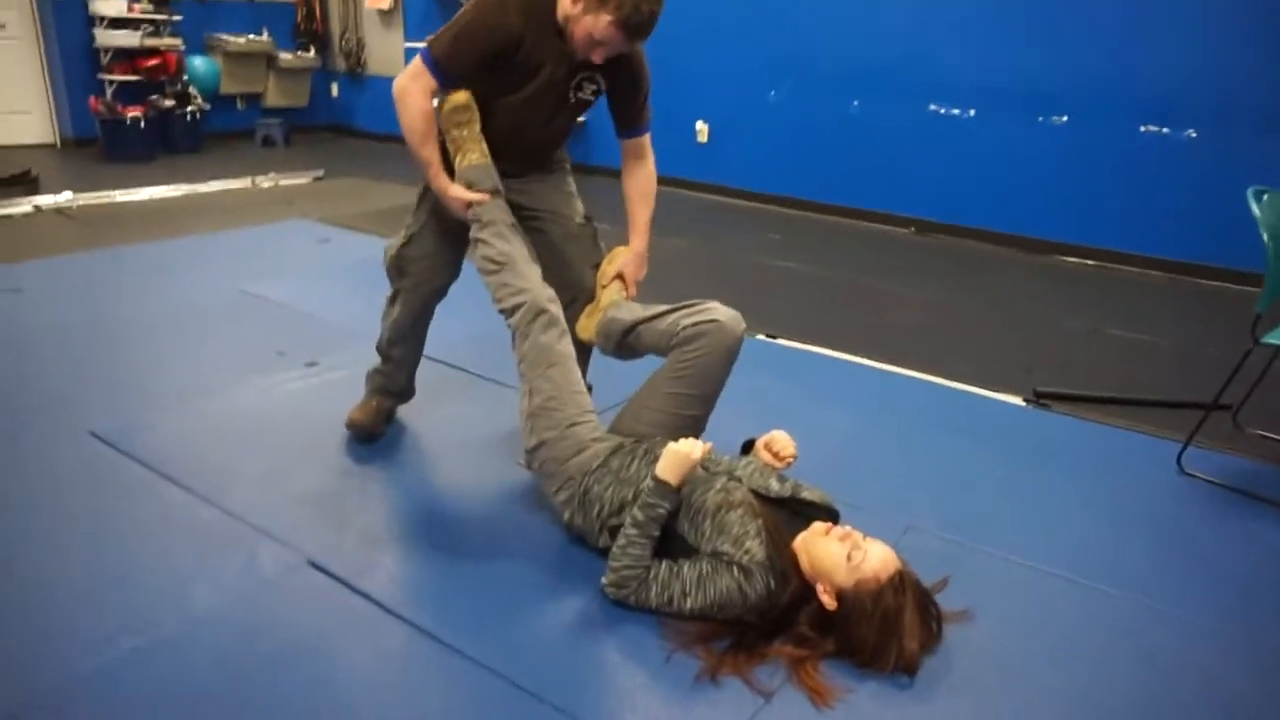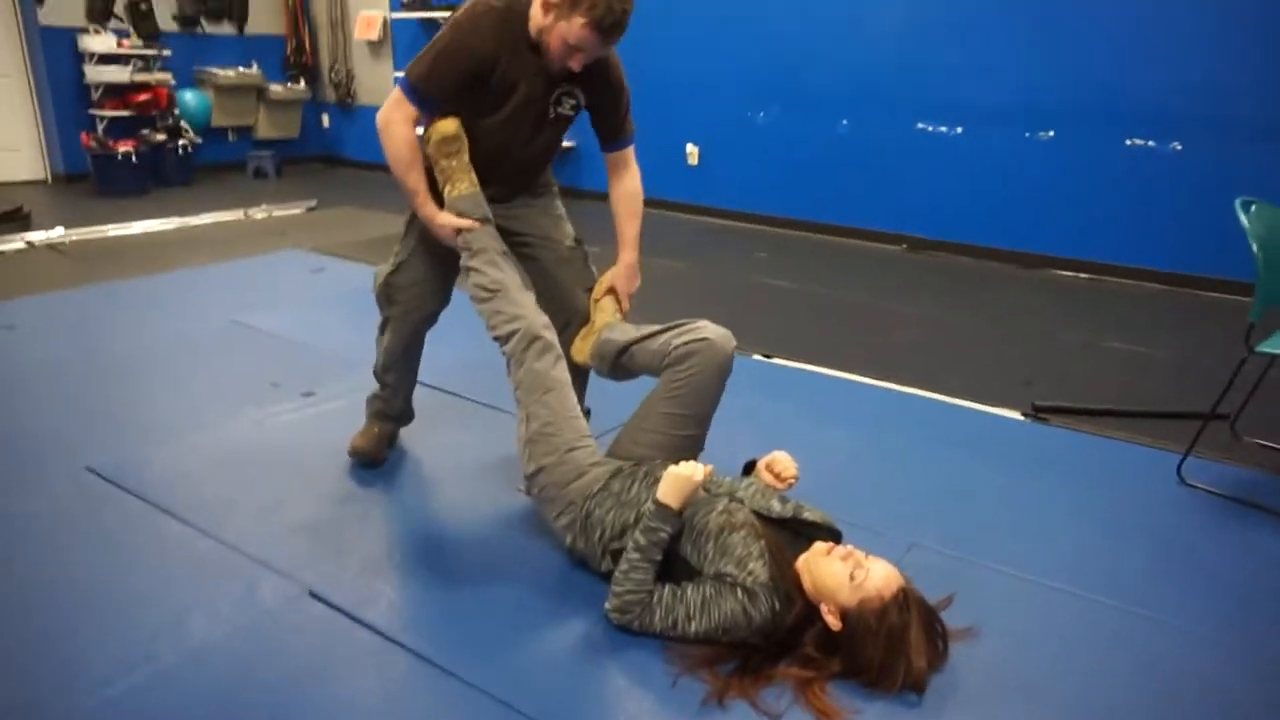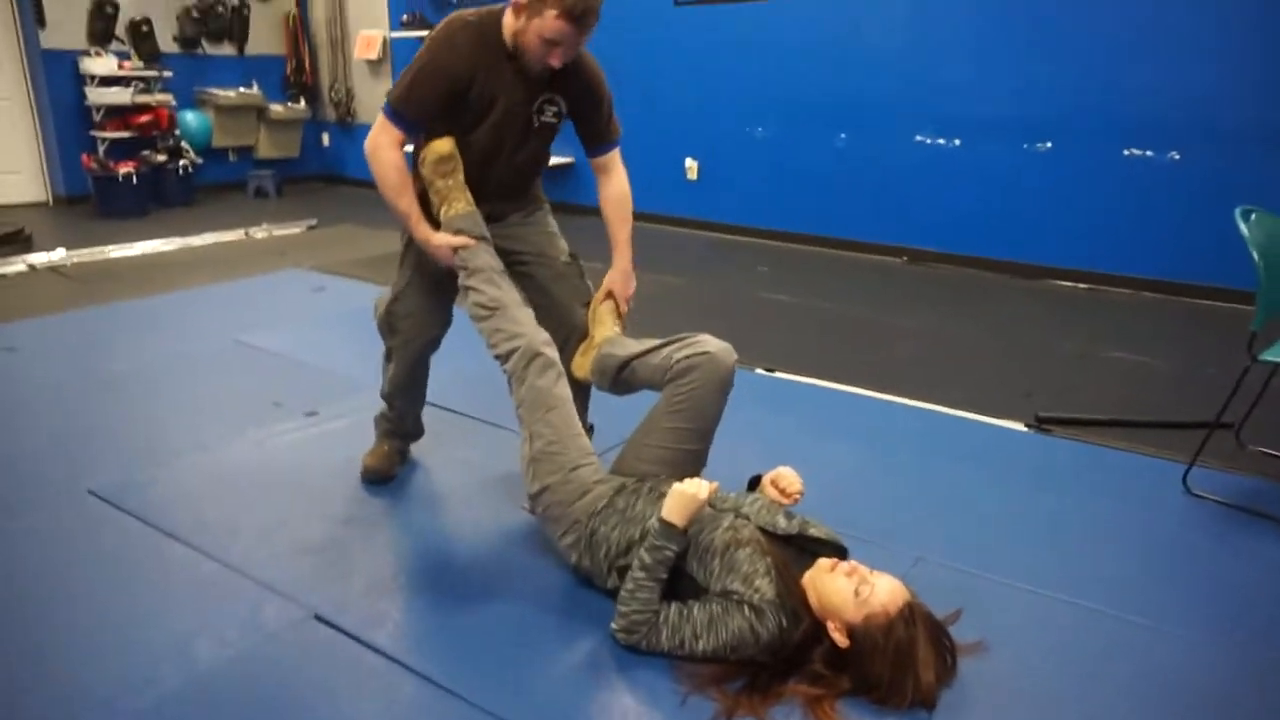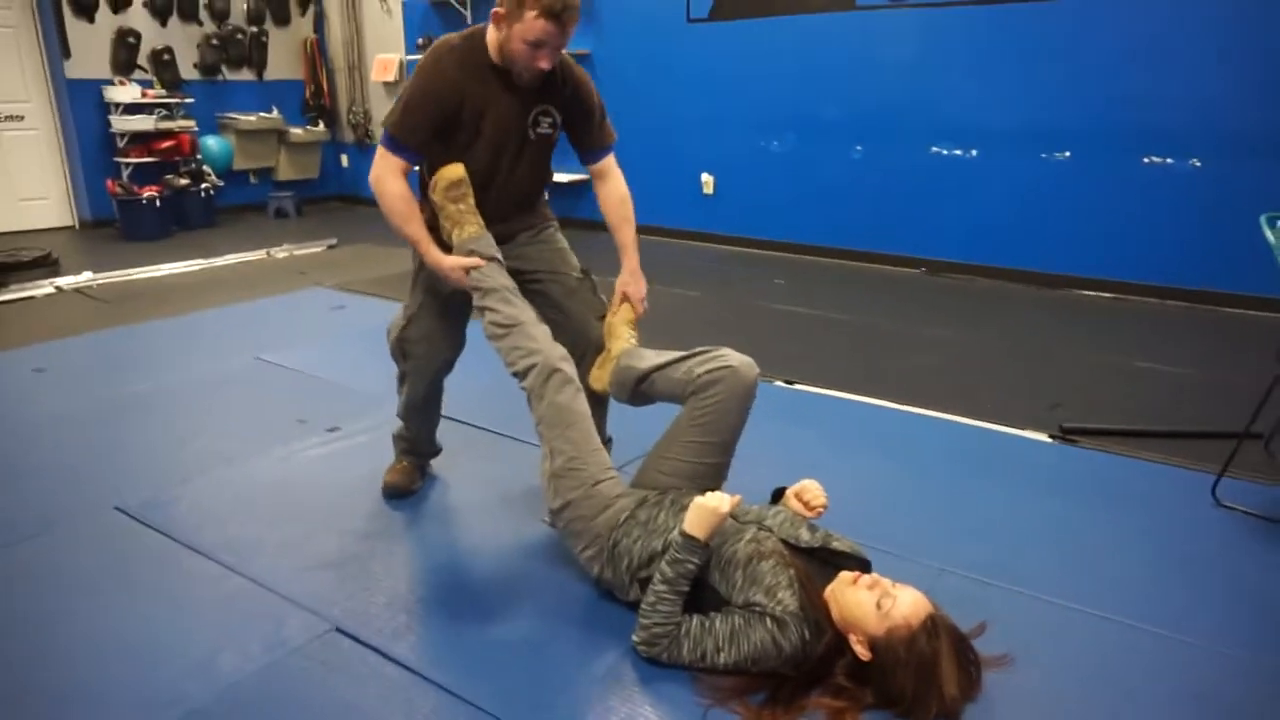
dt=0.1s
person 1, frame 1
left shoulder: (750, 582)
right shoulder: (809, 512)
left elbow: (623, 583)
left wrist: (662, 484)
right wrist: (760, 454)
left hip: (592, 480)
right hip: (637, 452)
left knee: (537, 311)
right knee: (719, 326)
left ankle: (477, 166)
right ankle: (610, 317)
person 1, frame 2
left shoulder: (755, 605)
right shoulder: (813, 536)
left elbow: (627, 607)
left wrist: (666, 507)
right wrist: (762, 475)
left hip: (591, 504)
right hip: (638, 476)
left knee: (531, 339)
right knee: (708, 344)
left ankle: (465, 197)
right ankle: (603, 339)
person 1, frame 3
left shoulder: (761, 623)
right shoulder: (818, 552)
left elbow: (633, 628)
left wrist: (669, 526)
right wrist: (767, 491)
left hip: (595, 521)
right hip: (644, 493)
left knee: (532, 355)
right knee: (710, 358)
left ankle: (461, 216)
right ankle: (604, 353)
person 1, frame 4
left shoulder: (782, 634)
right shoulder: (843, 565)
left elbow: (654, 639)
left wrist: (692, 537)
right wrist: (788, 502)
left hip: (617, 535)
right hip: (662, 505)
left knee: (549, 371)
right knee: (732, 371)
left ankle: (472, 242)
right ankle: (622, 364)
person 2, frame 1
left shoulder: (623, 57)
left elbow: (637, 152)
right elbow: (411, 87)
left wrist: (638, 246)
right wrist: (440, 182)
left hip: (540, 172)
left knee: (583, 286)
right knee: (417, 282)
right ankle: (385, 392)
person 2, frame 2
left shoulder: (602, 69)
left elbow: (622, 165)
right elbow: (395, 120)
left wrist: (628, 260)
right wrist: (428, 212)
left hip: (528, 195)
left knee: (577, 309)
right knee: (407, 306)
right ankle: (386, 415)
person 2, frame 3
left shoulder: (581, 73)
right shoulder: (458, 44)
left elbow: (608, 169)
right elbow: (381, 143)
left wrist: (622, 263)
right wrist: (422, 232)
left hip: (520, 213)
left knee: (575, 324)
right knee: (408, 332)
right ankle: (395, 434)
person 2, frame 4
left shoulder: (568, 81)
right shoulder: (445, 70)
left elbow: (606, 175)
right elbow: (386, 175)
left wrist: (630, 267)
right wrist: (432, 256)
left hip: (529, 230)
left knee: (590, 339)
right knee: (423, 354)
right ankle: (412, 451)
